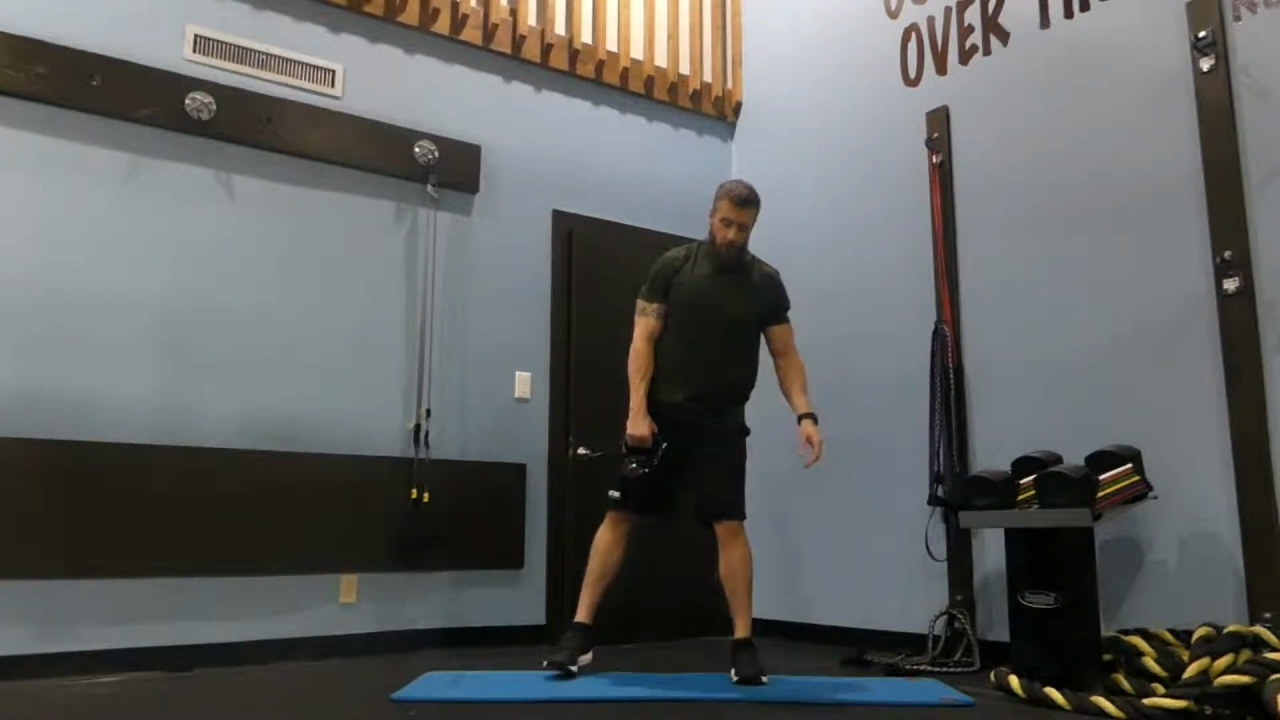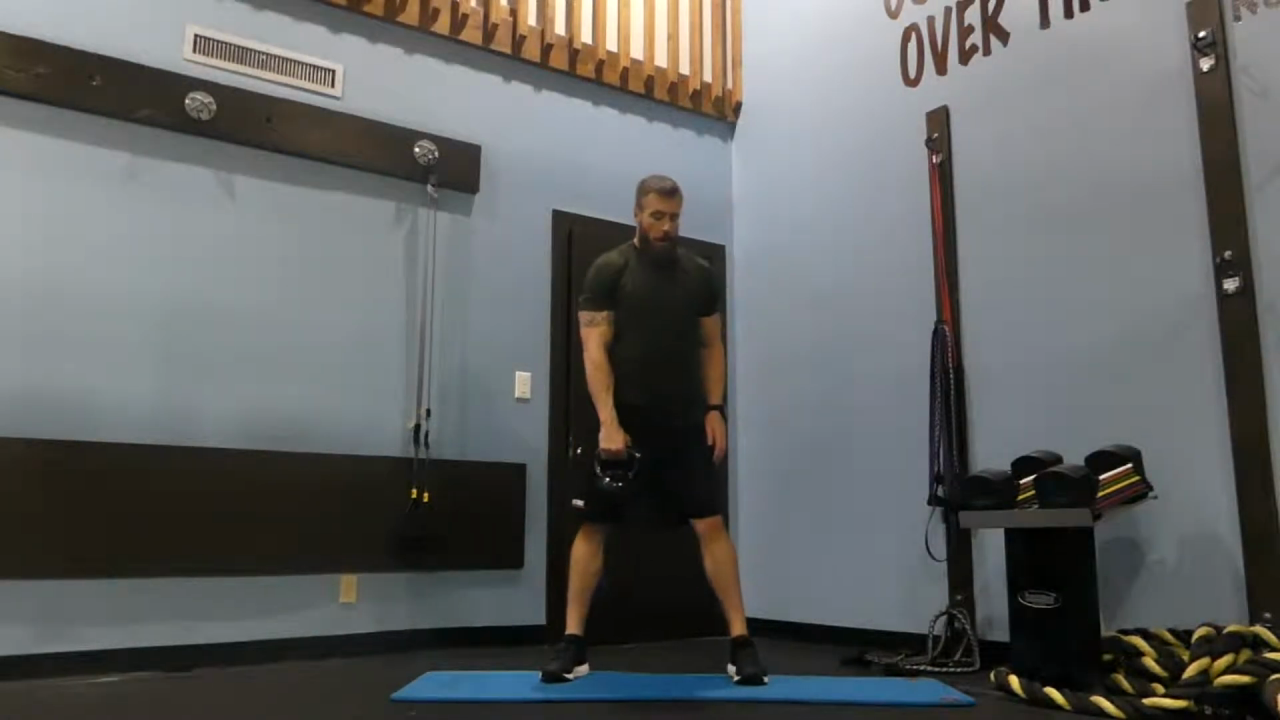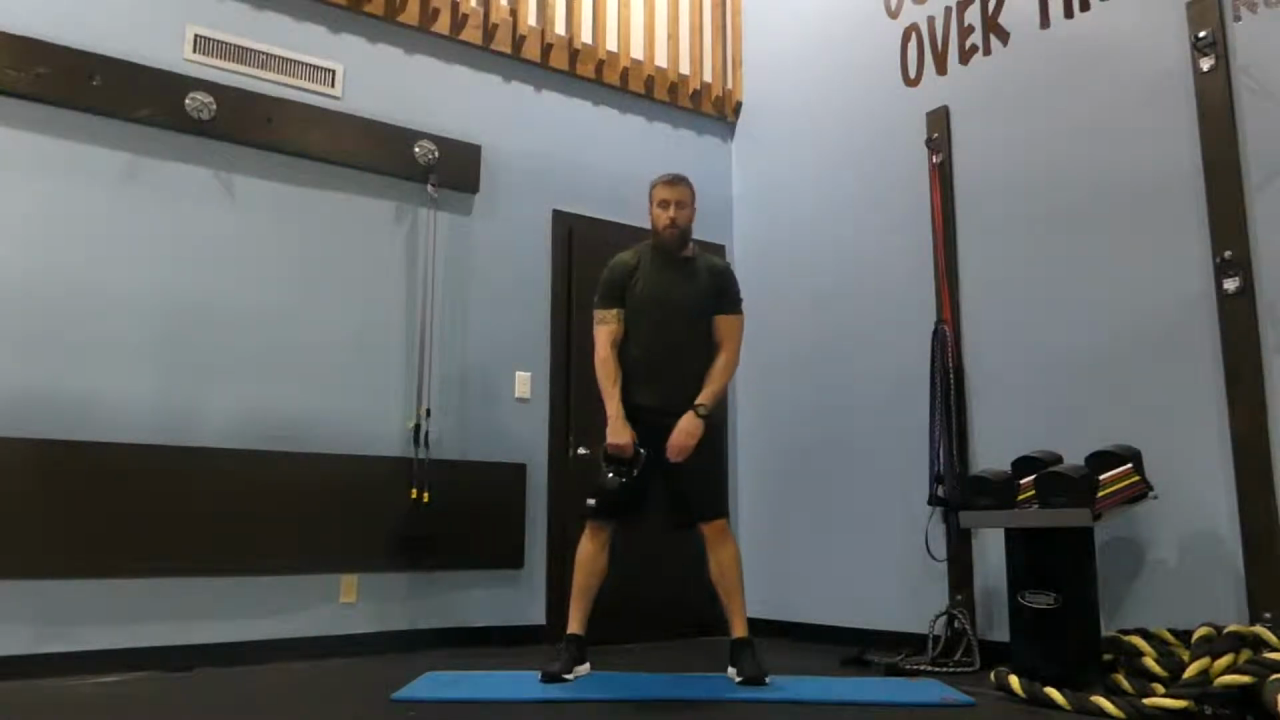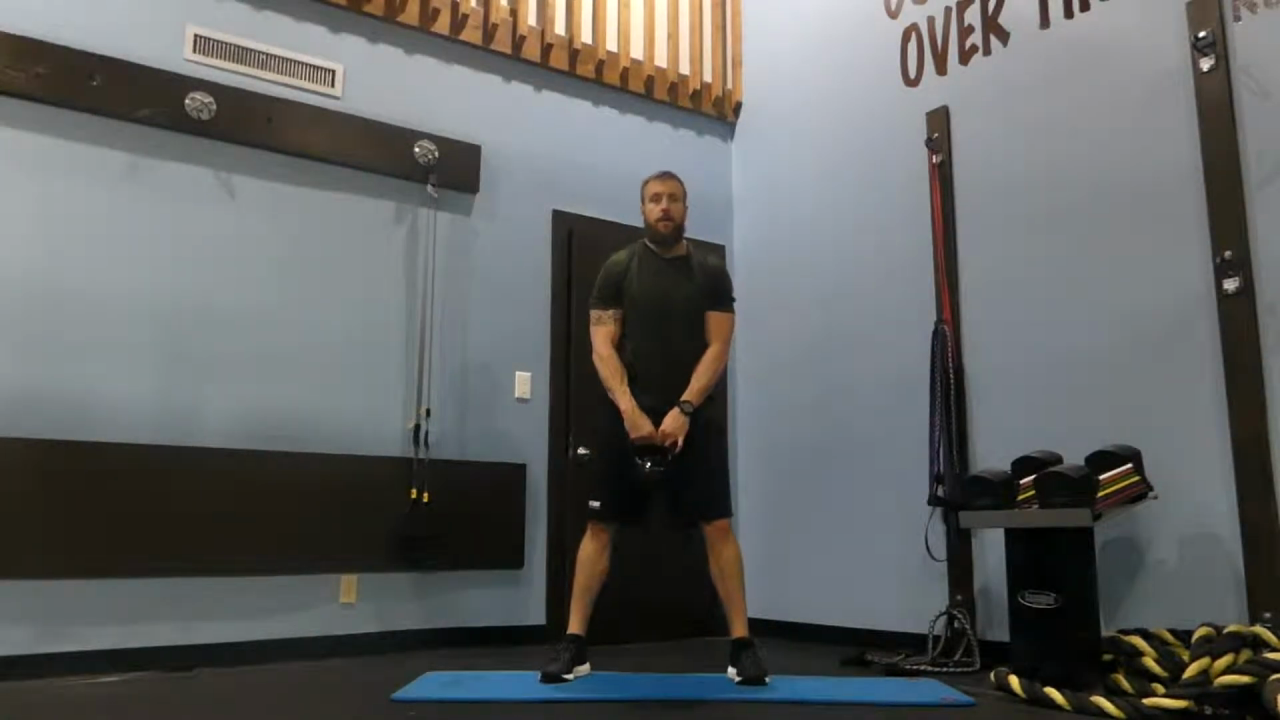
dt=0.5s
person 1, frame 1
left shoulder: (766, 283)
right shoulder: (673, 266)
left elbow: (785, 355)
right elbow: (643, 340)
left wrist: (805, 414)
right wrist: (637, 410)
left hip: (720, 422)
right hip: (660, 415)
left knee: (729, 528)
right knee: (619, 515)
left ankle: (743, 646)
right ankle: (580, 632)
person 1, frame 2
left shoulder: (699, 273)
right shoulder: (609, 270)
left elbow: (711, 345)
right elbow: (594, 350)
left wrist: (715, 409)
right wrist: (609, 423)
left hip: (683, 422)
right hip: (623, 421)
left knee: (711, 525)
right knee: (592, 526)
left ankle: (740, 643)
right ankle: (573, 644)
person 1, frame 3
left shoulder: (717, 274)
right shoulder: (624, 269)
left elbow: (728, 351)
right elbow: (605, 347)
left wrist: (698, 414)
right wrist: (616, 418)
left hip: (692, 420)
right hip: (630, 420)
left knee: (716, 527)
right knee: (599, 524)
left ankle: (741, 645)
right ankle: (574, 644)
person 1, frame 4
left shoulder: (711, 272)
right shoulder: (618, 269)
left elbow: (717, 348)
right elbow: (603, 346)
left wrist: (683, 410)
right wrist: (631, 411)
left hip: (694, 419)
right hip: (629, 419)
left knee: (717, 527)
right knee: (600, 526)
left ankle: (741, 645)
right ankle: (574, 644)
